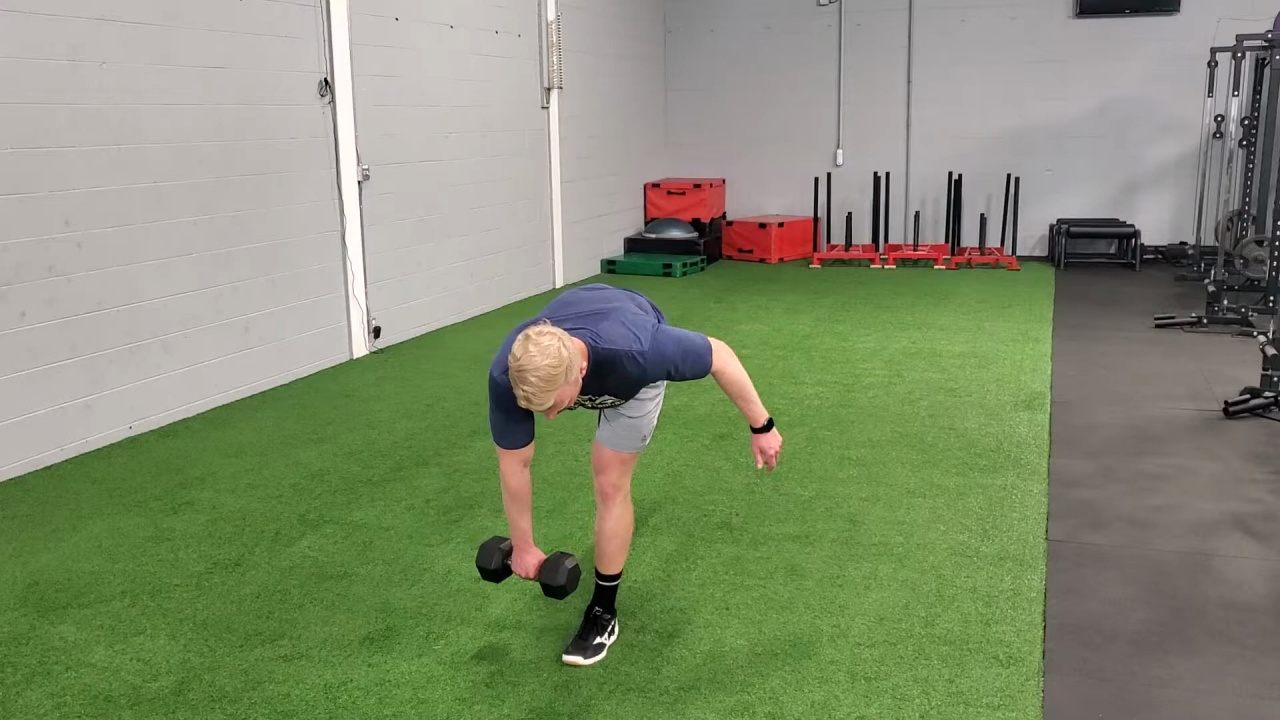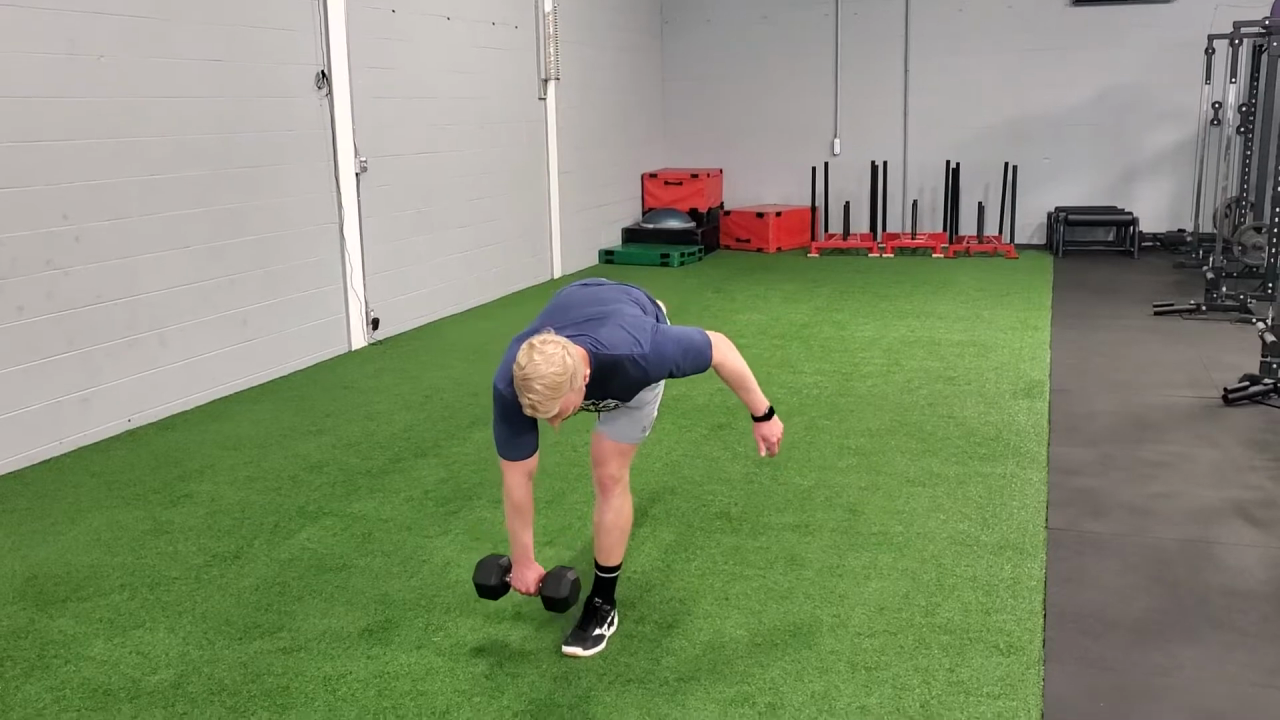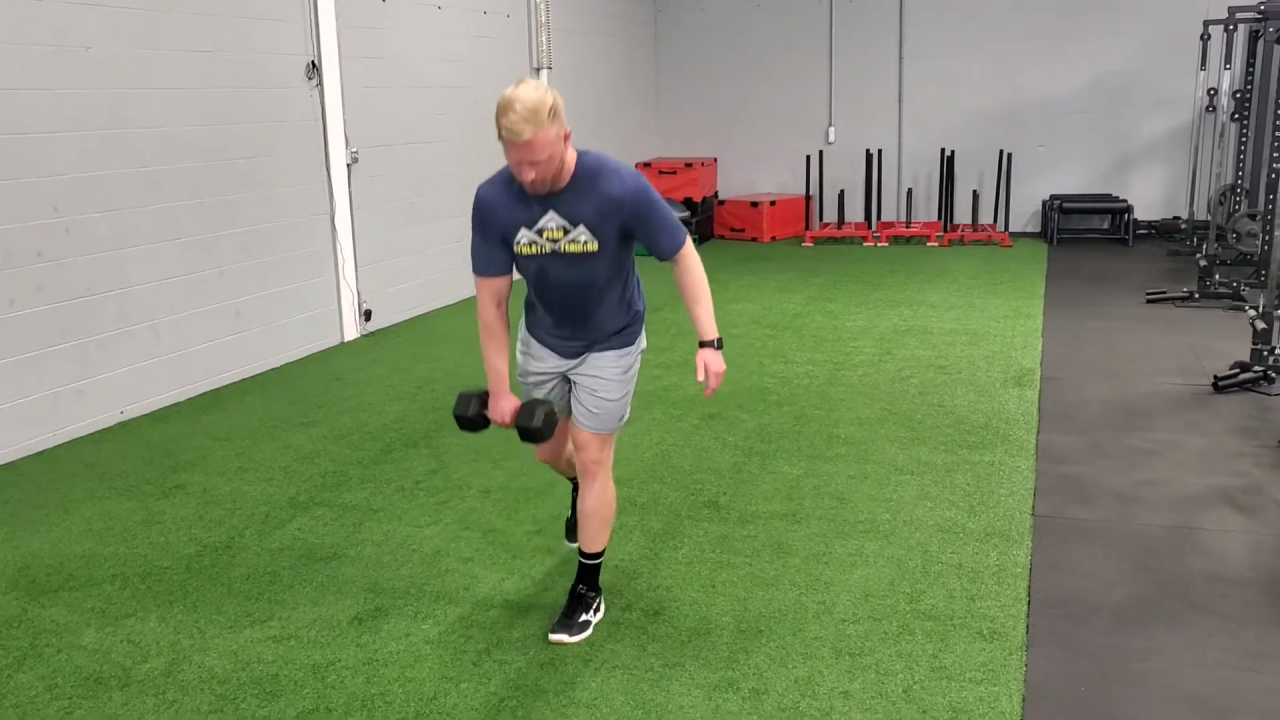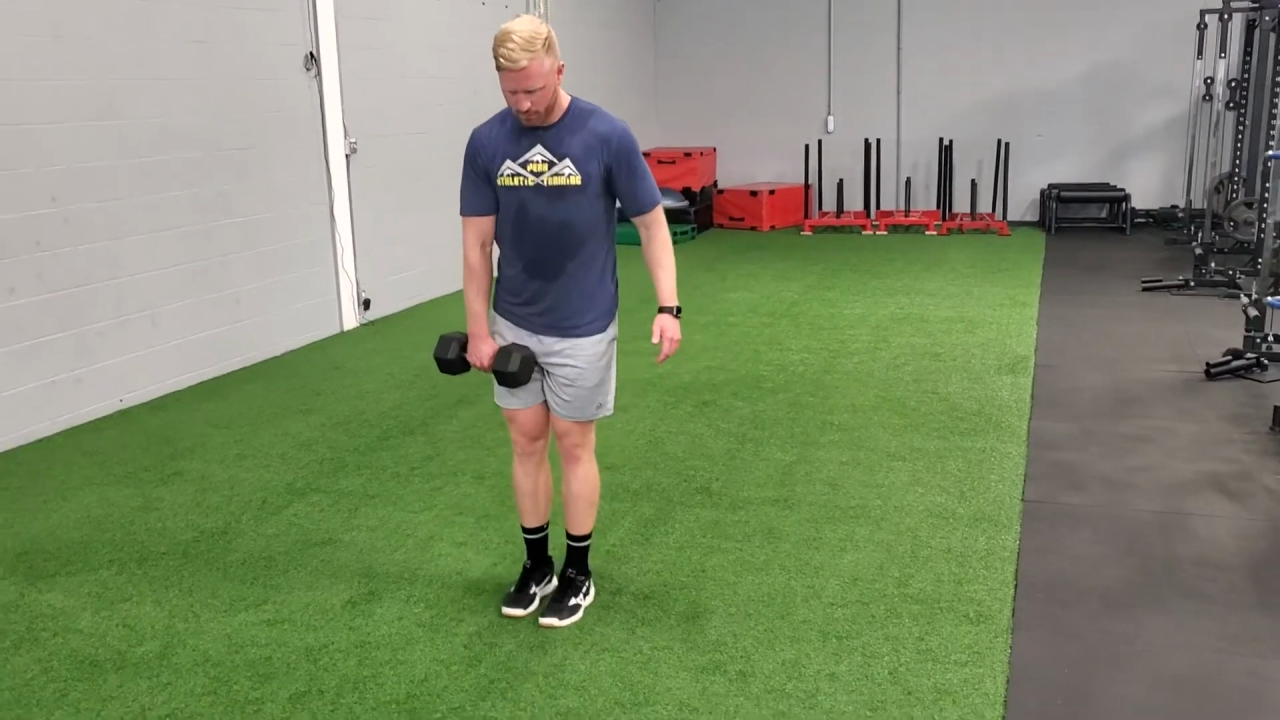
dt=0.7s
person 1, frame 1
left shoulder: (637, 352)
right shoulder: (507, 374)
left elbow: (719, 354)
right elbow: (514, 465)
left wrist: (761, 425)
right wrist: (523, 546)
left hip: (634, 364)
left knee: (609, 482)
left ankle: (603, 611)
person 1, frame 2
left shoulder: (636, 355)
right shoulder: (513, 384)
left elbow: (718, 347)
right elbow: (517, 477)
left wrist: (762, 414)
right wrist: (522, 561)
left knee: (608, 473)
left ankle: (603, 601)
person 1, frame 3
left shoulder: (620, 188)
right shoulder: (493, 199)
left elbow: (682, 256)
right elbow: (491, 300)
left wrist: (708, 341)
right wrist: (499, 389)
left hip: (609, 343)
right hip: (542, 340)
left knee: (591, 458)
right knee: (549, 448)
left ankle: (588, 589)
right ankle: (585, 496)
person 1, frame 4
left shoulder: (606, 136)
right shoulder: (486, 142)
left elbow: (651, 223)
right elbow: (477, 243)
left wrist: (668, 307)
right wrist: (478, 330)
left hip: (582, 326)
right hip: (513, 324)
left knee: (573, 445)
right knee: (526, 443)
left ankle: (578, 573)
right ankle: (537, 566)
